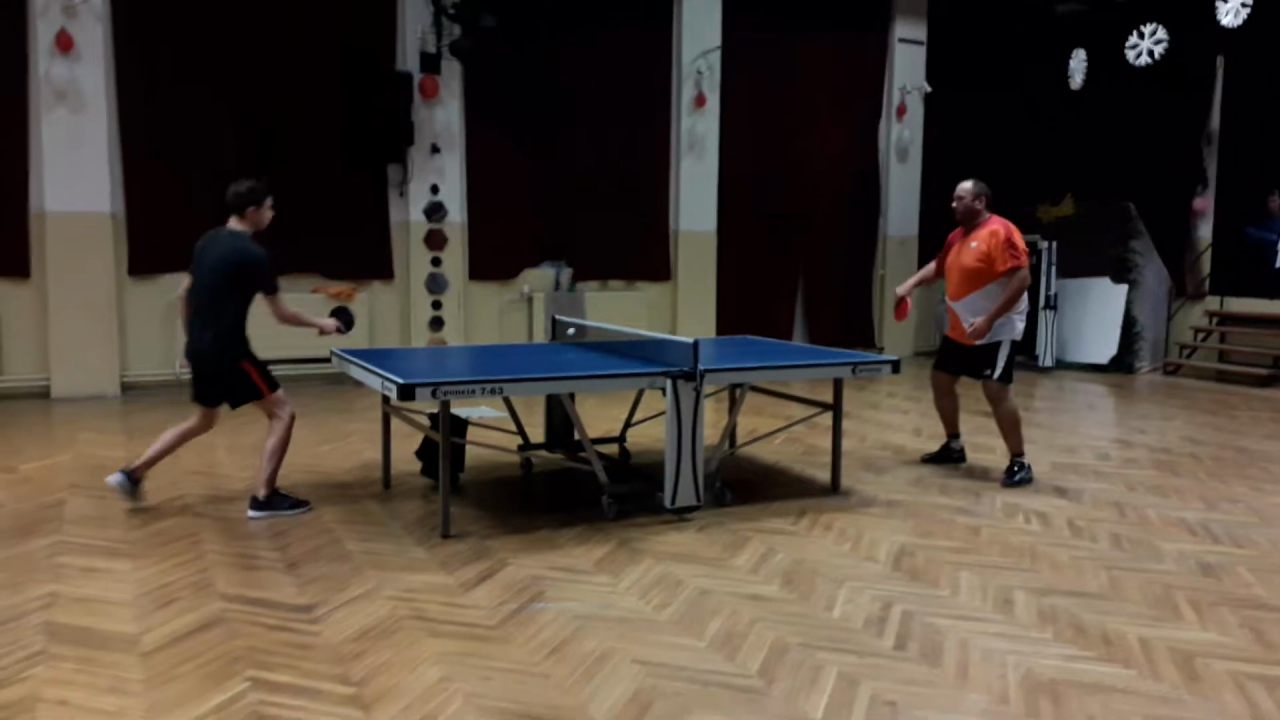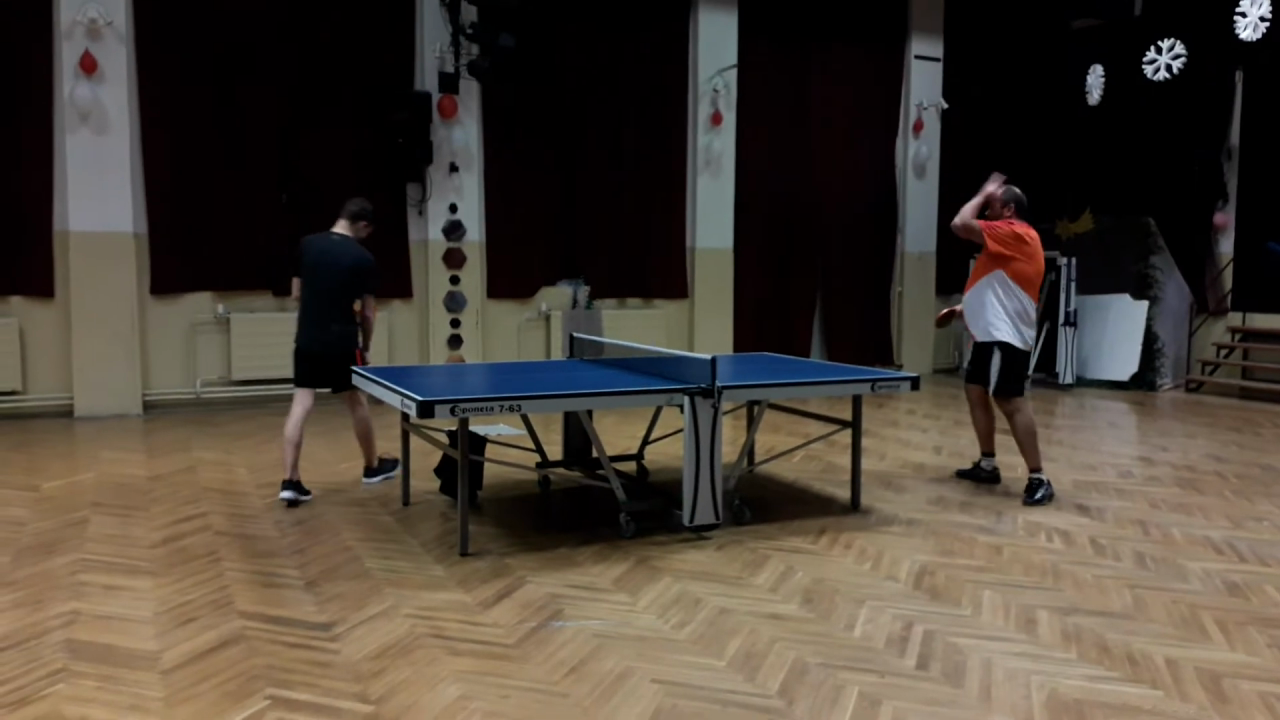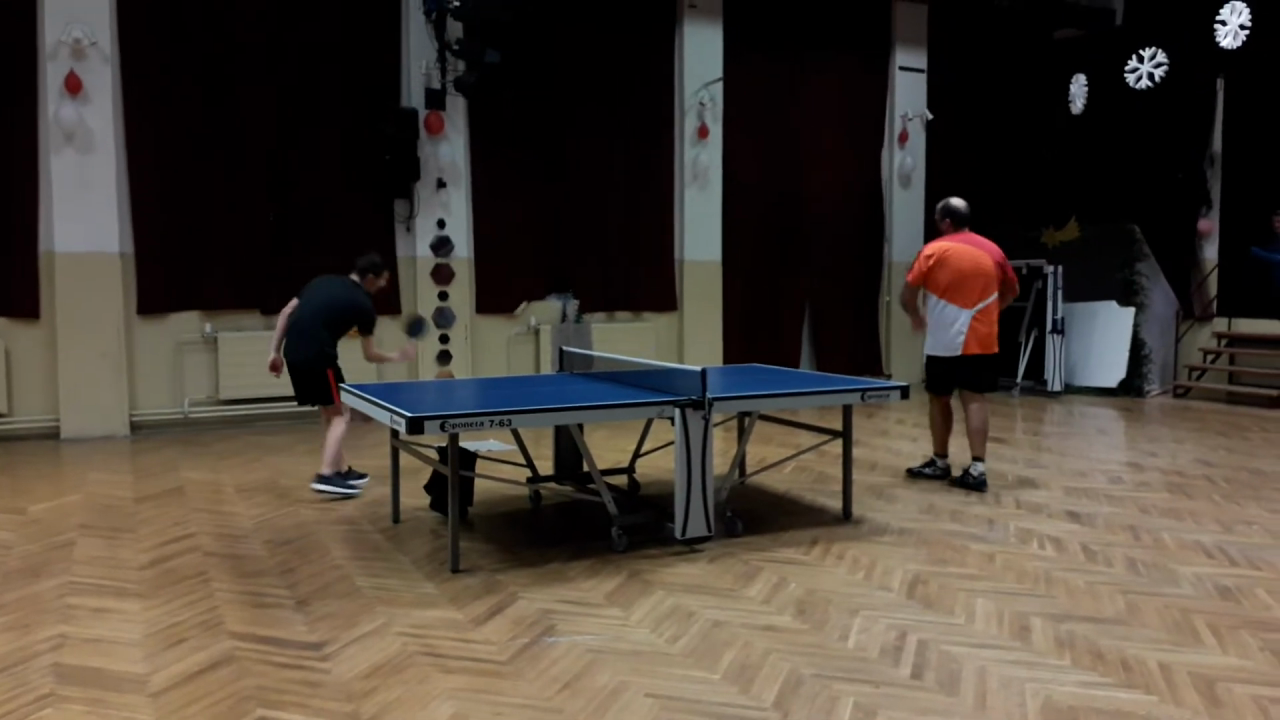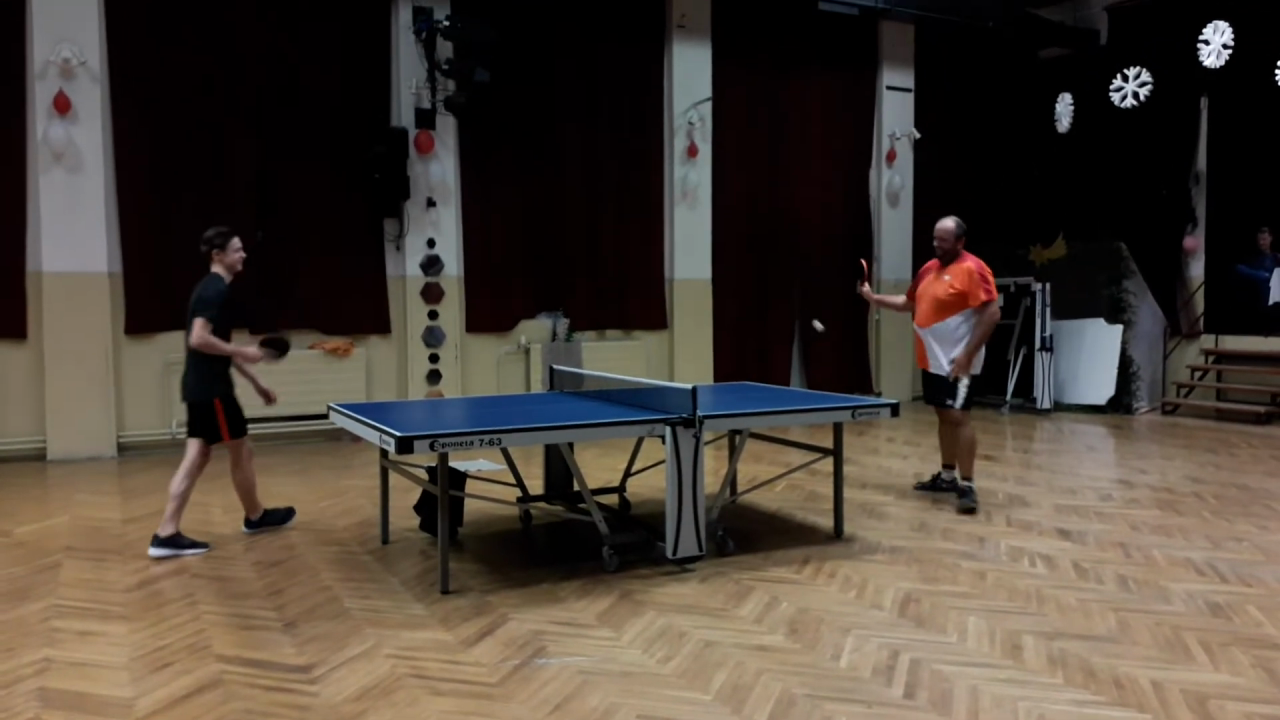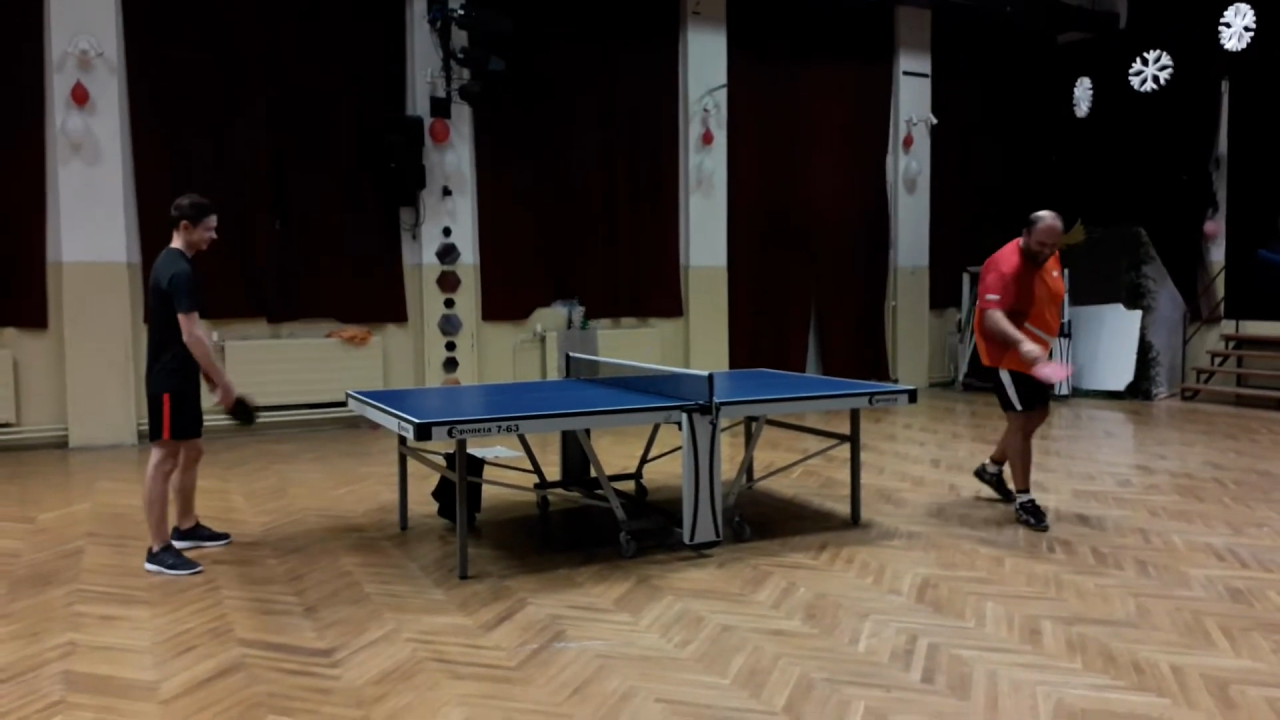
dt=1s
person 1, frame 1
left shoulder: (206, 242)
right shoulder: (253, 254)
left elbow: (185, 294)
right elbow: (281, 314)
right wrist: (320, 324)
left hip: (199, 350)
right hip: (227, 351)
left knee: (202, 421)
right knee: (282, 414)
left ankle: (133, 472)
right ankle: (263, 497)
person 1, frame 2
left shoulder: (307, 245)
right shoulder: (363, 258)
left elbow: (297, 293)
right elbow: (367, 313)
right wrist: (365, 347)
left hip: (308, 340)
right hip: (343, 341)
left knee: (301, 407)
right knee: (356, 403)
left ankle: (290, 480)
right ankle: (373, 466)
person 1, frame 3
left shoulder: (322, 281)
right shoulder: (362, 305)
left elbow: (287, 312)
right elbow: (370, 355)
left wrist: (276, 352)
right wrist: (398, 356)
left hip: (294, 354)
right hip: (318, 358)
left knee: (328, 412)
right knee: (340, 414)
left ankle: (340, 471)
right ankle: (327, 475)
person 1, frame 4
left shoulder: (210, 288)
right shoulder: (216, 290)
right elbow: (198, 339)
left wrist: (256, 383)
right wrist: (245, 352)
left hip: (199, 386)
right hip: (211, 388)
left knee: (195, 458)
right knee: (240, 452)
left ankle: (166, 534)
right ankle: (255, 516)
person 1, frame 5
left shoulder: (170, 263)
right shoulder: (180, 272)
right elbow: (192, 336)
left wrist: (208, 373)
right wrist: (222, 381)
left hip: (178, 378)
right hip: (170, 381)
left knee: (190, 452)
right knee: (164, 459)
left ankle: (185, 527)
right ankle: (158, 549)
person 2, frame 1
left shoulder: (1001, 232)
right shoulder: (958, 236)
left elbow: (1022, 279)
right elbow: (938, 266)
left wrist: (989, 319)
right wrist: (911, 284)
left hip: (997, 330)
right hip: (961, 330)
left knee: (995, 391)
right knee: (940, 380)
left ankle: (1020, 463)
right ankle: (954, 446)
person 2, frame 2
left shoulder: (1014, 233)
right shoulder: (1011, 239)
left elbow: (960, 225)
left wrist: (982, 195)
right wrist: (963, 308)
left hip: (1004, 335)
right hip: (991, 334)
left knee: (1011, 403)
right knee: (976, 393)
left ankle: (1038, 479)
right ankle: (987, 464)
person 2, frame 3
left shoulder: (933, 251)
right shoulder: (992, 251)
left elbow: (907, 296)
right elbow: (1012, 291)
left wrist: (917, 317)
left hip: (945, 342)
right hip: (982, 342)
left knee: (939, 400)
right knee: (975, 402)
left ankle: (940, 463)
right ankle: (977, 469)
person 2, frame 4
left shoulder: (973, 269)
right shoulder: (929, 268)
left elbow: (991, 314)
right elbow: (909, 301)
left wrist: (967, 355)
right wrist: (875, 297)
left hip: (956, 362)
right hip: (934, 359)
left knee: (957, 418)
right knee: (944, 416)
left ankle: (966, 487)
right ankle: (947, 475)
person 2, frame 5
left shoulder: (1051, 258)
right shoulder: (1006, 266)
right elbow: (992, 315)
left wrist: (1036, 346)
right wrist: (1023, 344)
left hip: (1035, 357)
right hip: (1009, 356)
left knee: (1036, 416)
right knee: (1021, 421)
left ankle: (991, 468)
right ankle: (1023, 501)
